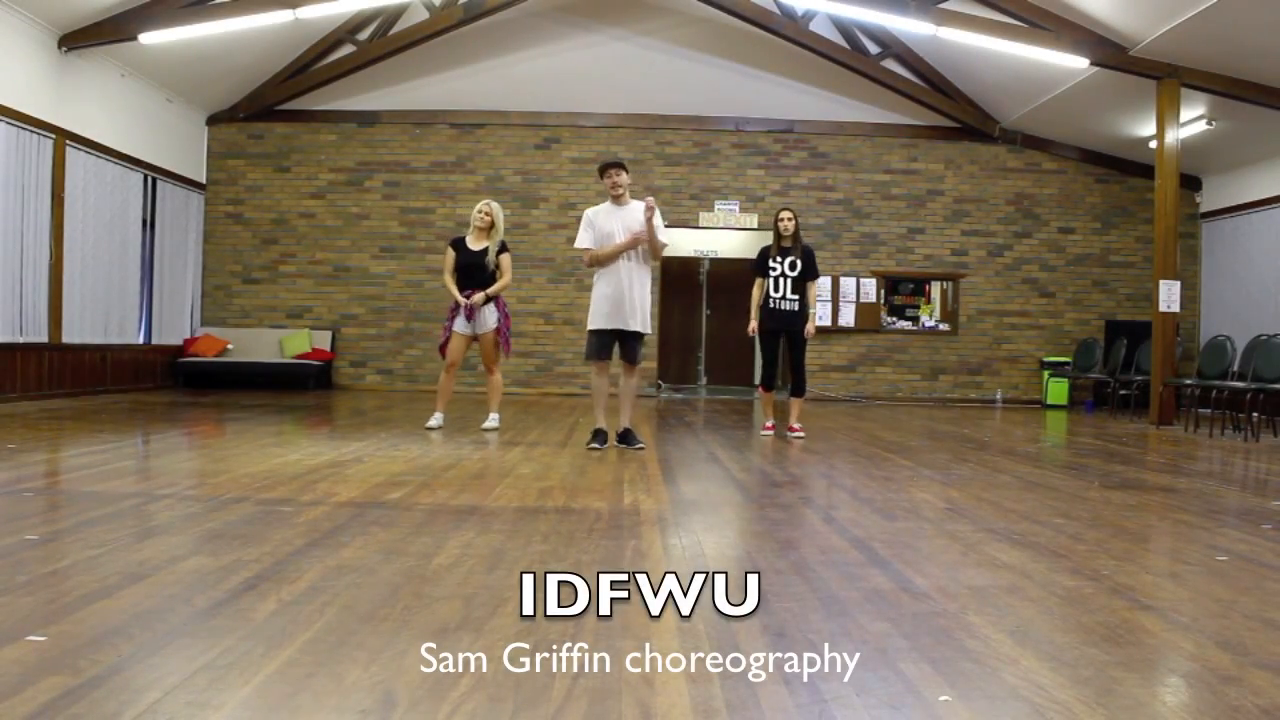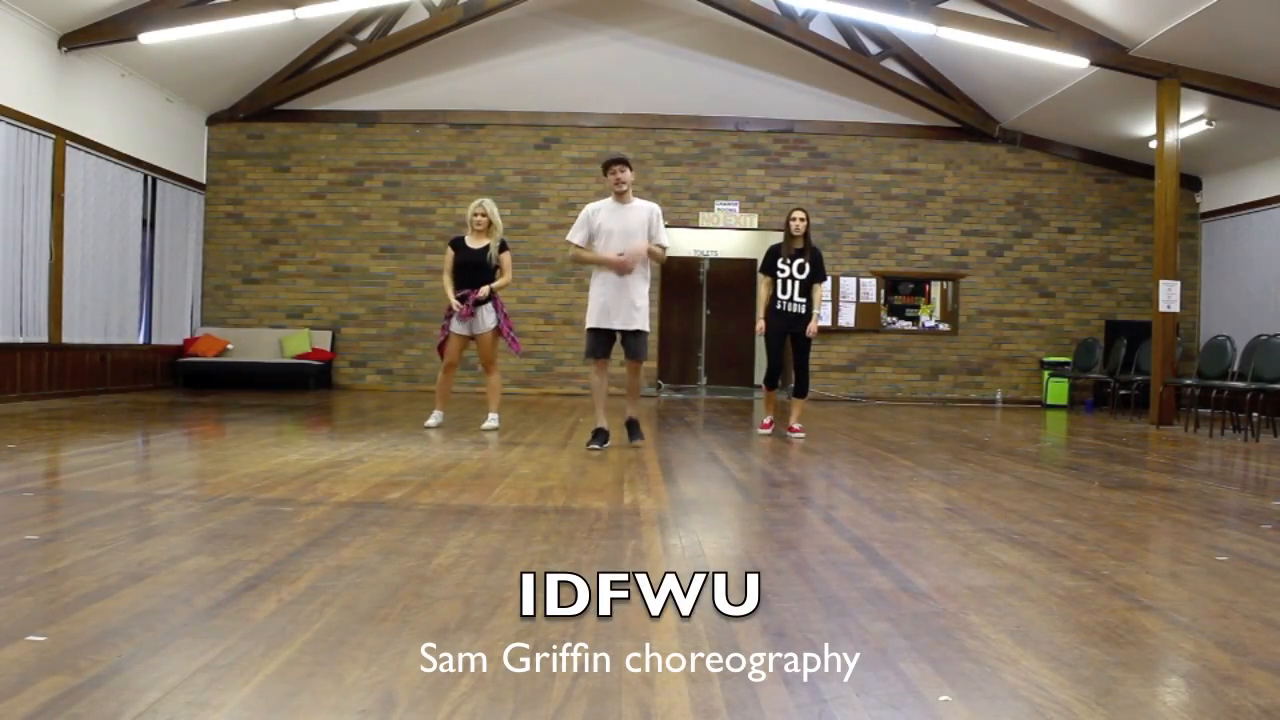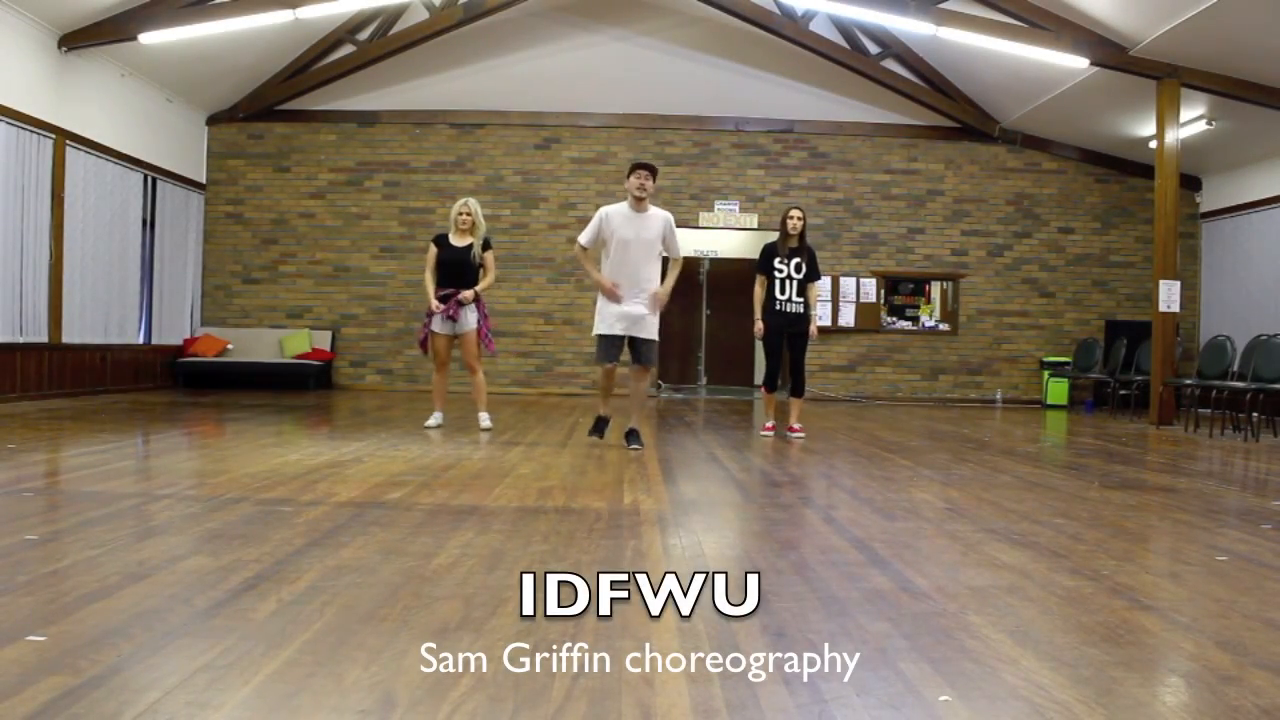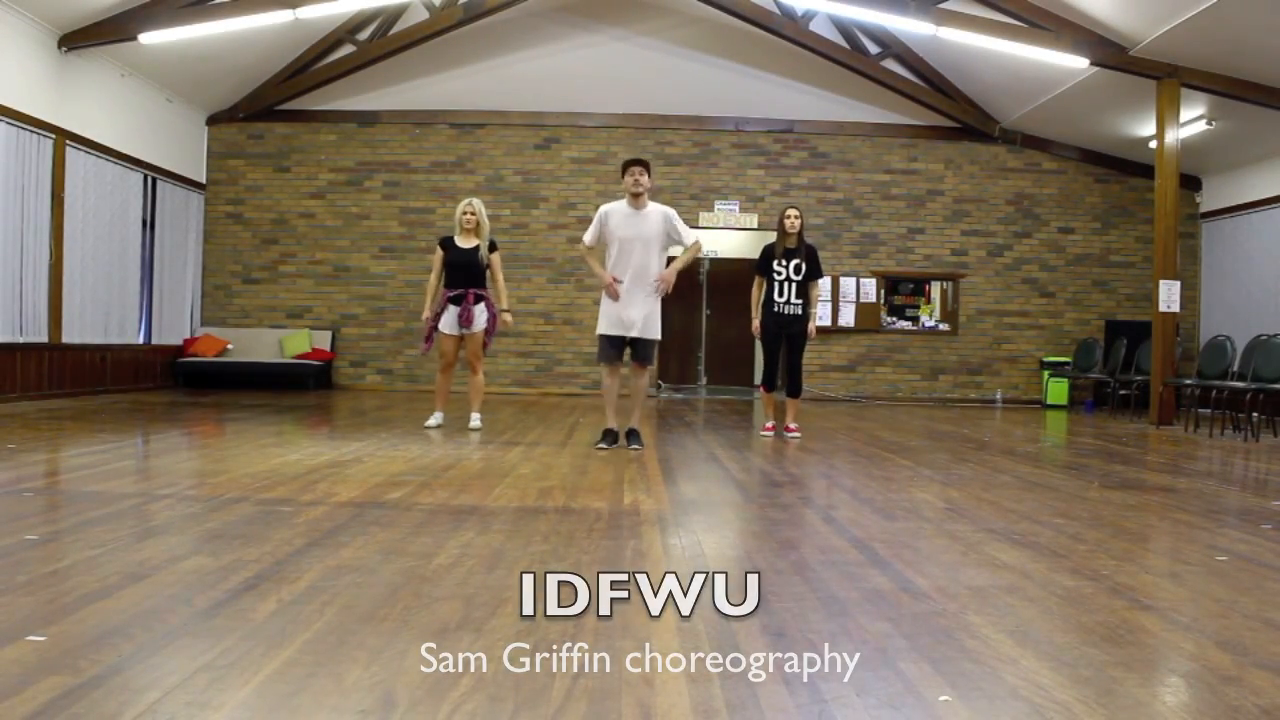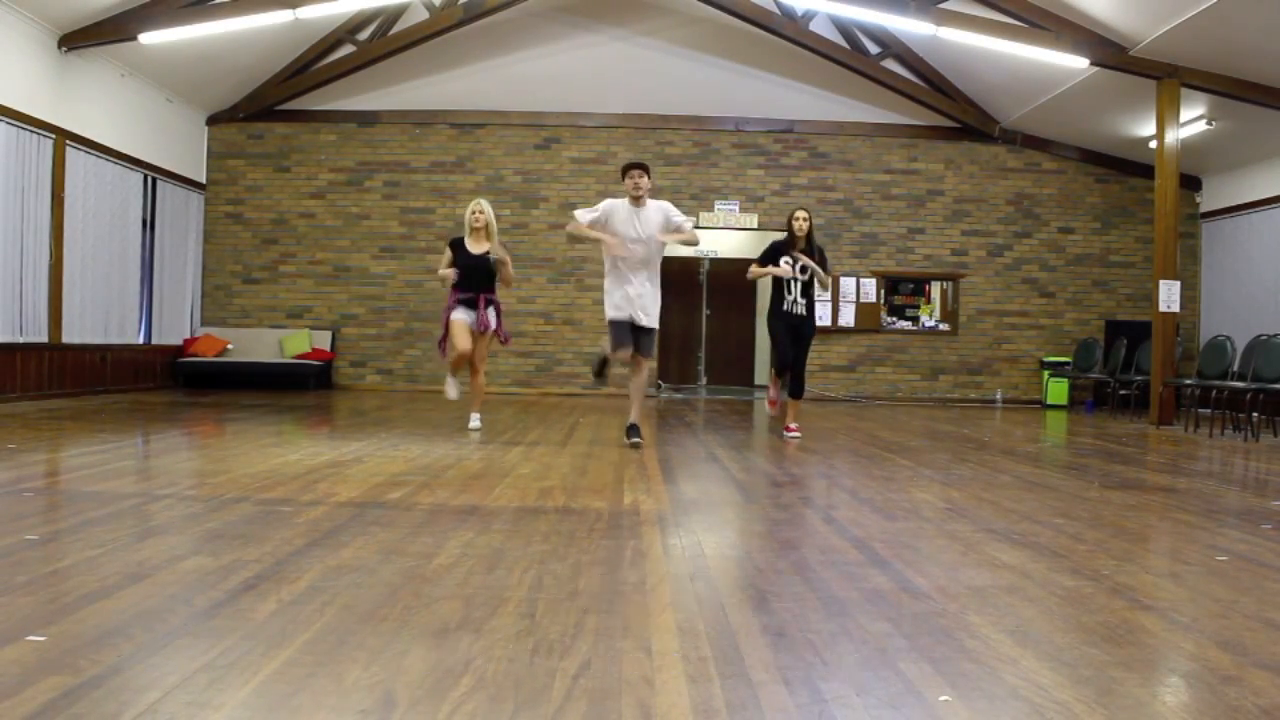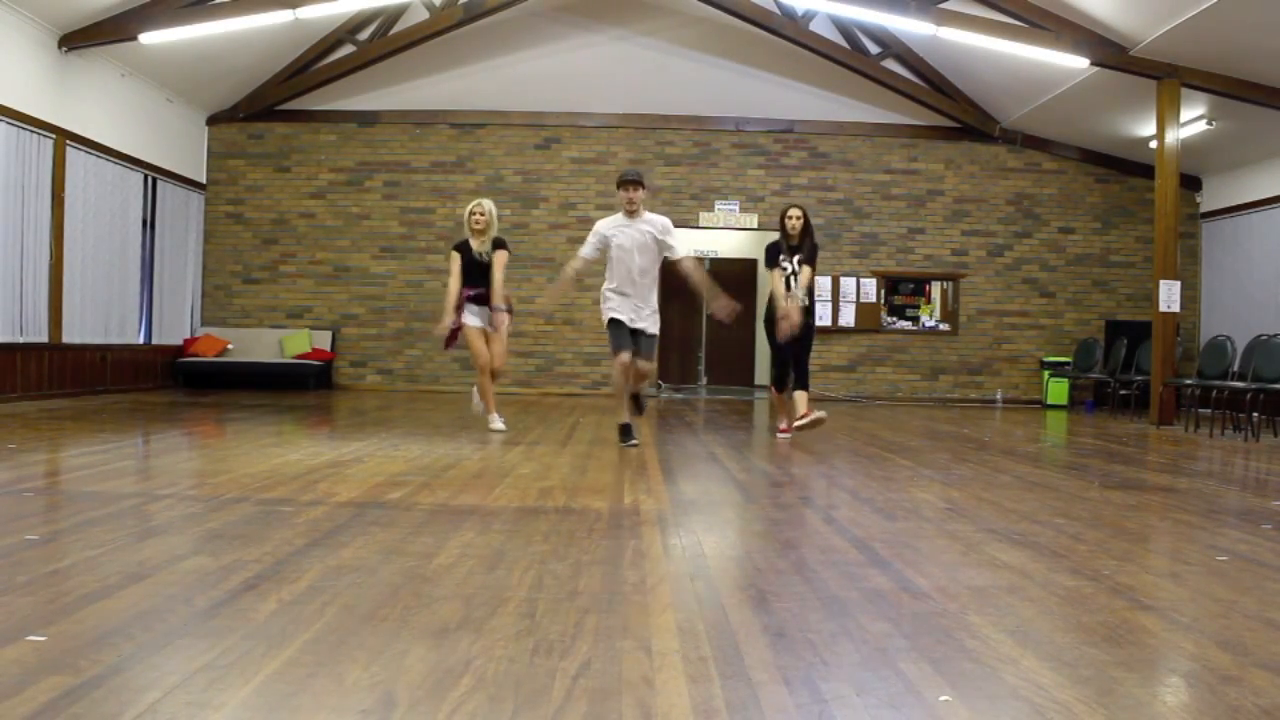
dt=0.4s
person 1, frame 1
left shoulder: (648, 210)
right shoulder: (592, 215)
left elbow: (658, 255)
right elbow: (589, 259)
left wrist: (649, 225)
right wrist: (624, 246)
left hip: (636, 302)
right hip: (604, 302)
left knee: (630, 365)
right knee: (600, 363)
left ankle: (625, 430)
right ankle: (600, 428)
person 1, frame 2
left shoulder: (650, 210)
right shoulder: (593, 211)
left elbow: (662, 254)
right elbow: (574, 252)
left wrist: (645, 249)
right wrist: (606, 259)
left hip: (635, 300)
right hip: (603, 299)
left knee: (635, 361)
right knee: (598, 362)
left ankle: (632, 417)
right ankle: (601, 427)
person 1, frame 3
left shoulder: (664, 219)
right shoulder: (607, 214)
left elbow: (676, 259)
right elbow: (580, 249)
left wrist: (666, 287)
right wrist: (600, 280)
left hip: (646, 307)
right hip: (612, 306)
left knee: (642, 368)
right knee: (607, 365)
left ankle: (633, 428)
right ankle: (603, 412)
person 1, frame 4
left shoulder: (665, 215)
right shoulder: (607, 212)
left elbow: (694, 245)
right elbow: (586, 248)
left wrist: (673, 269)
right wrist: (603, 275)
left hip: (647, 306)
right hip: (615, 305)
left knee: (641, 366)
right knee: (611, 365)
left ankle: (633, 428)
right ankle: (610, 429)
person 1, frame 5
left shoulder: (663, 209)
right shoulder: (610, 208)
left elbow: (694, 237)
right elbow: (572, 228)
left wrist: (674, 236)
right wrist: (603, 237)
left hip: (648, 296)
right hip: (620, 293)
left knee: (642, 360)
right knee: (622, 354)
left ankle: (633, 424)
right ankle: (608, 352)
person 1, frame 6
left shoulder: (660, 223)
right shoulder: (606, 226)
left elbow: (684, 261)
right elbow: (580, 260)
left wrist: (712, 296)
right wrist: (555, 292)
left hip: (646, 306)
right hip: (617, 304)
left knee: (645, 367)
right knee: (623, 359)
left ankle: (634, 389)
right ankle: (625, 422)
person 2, frame 1
left shoulder: (499, 246)
right shoulder: (457, 243)
left elbow: (506, 279)
right elbow: (447, 275)
left wrist: (485, 293)
right wrist: (458, 296)
left hip: (489, 309)
right hip: (462, 309)
left knee: (491, 365)
right knee: (450, 363)
left ankle: (494, 415)
right ankle: (438, 415)
person 2, frame 2
left shoulder: (498, 245)
right shoulder: (456, 243)
left elbow: (507, 277)
right elbow: (447, 275)
left wrist: (490, 287)
right wrist: (451, 298)
left hip: (486, 308)
right hip: (459, 308)
left knee: (489, 365)
right knee: (448, 364)
left ankle: (493, 415)
right ankle: (438, 413)
person 2, frame 3
left shoulder: (482, 243)
right shoulder: (439, 241)
left elbow: (490, 276)
right elbow: (429, 272)
left wrist: (474, 291)
right wrist: (432, 298)
left hip: (469, 307)
right hip: (442, 306)
left knee: (473, 364)
right knee: (440, 364)
left ankle: (484, 414)
right ankle: (437, 413)
person 2, frame 4
left shoulder: (488, 245)
right shoulder: (446, 243)
left elbow: (498, 278)
right elbow: (435, 276)
left wrist: (505, 308)
right wrist: (427, 306)
left hip: (477, 307)
right hip: (450, 306)
left knee: (475, 365)
right knee: (446, 364)
left ankle: (475, 415)
right ankle: (438, 413)
person 2, frame 5
left shoulder: (497, 249)
right shoulder: (455, 244)
left elbow: (508, 282)
right elbow: (442, 270)
left wrist: (504, 262)
right wrist: (445, 274)
left hip: (485, 309)
right hip: (460, 307)
left knee: (478, 366)
right knee: (463, 350)
left ankle: (475, 414)
right ankle: (452, 375)
person 2, frame 6
left shoulder: (498, 244)
right shoulder: (460, 246)
left elbow: (498, 277)
right elbow: (454, 279)
left wrist: (501, 308)
right wrist: (448, 314)
left hip: (495, 307)
right hip: (469, 307)
left knee: (497, 366)
right knee: (481, 363)
left ankle: (480, 389)
right ankle: (493, 415)
person 3, frame 1
left shoulder: (805, 252)
right shoulder: (766, 253)
left elbow: (811, 287)
right elbow: (758, 287)
left wrist: (811, 318)
right wrist: (753, 318)
left hip: (797, 319)
right hip: (770, 318)
left knee: (797, 369)
right knee: (769, 369)
left ankle: (794, 422)
right ankle: (769, 420)
person 3, frame 2
left shoulder: (814, 254)
right shoulder: (775, 251)
left elbow: (817, 288)
right elbow: (764, 285)
left wrist: (814, 318)
right wrist: (760, 317)
left hip: (802, 320)
right hip: (776, 318)
left knee: (801, 370)
right knee: (774, 367)
left ankle: (794, 422)
right ankle: (768, 416)
person 3, frame 3
left shoulder: (808, 253)
right shoulder: (770, 250)
left elbow: (811, 287)
right elbow: (759, 285)
left wrist: (813, 319)
right wrist: (758, 318)
left hip: (799, 319)
right hip: (773, 318)
left knee: (797, 369)
right knee: (772, 369)
left ankle: (794, 423)
right ankle: (769, 420)
person 3, frame 4
left shoulder: (809, 251)
right shoulder: (770, 251)
left elbow: (813, 287)
right elbow: (758, 284)
left wrist: (813, 318)
right wrist: (755, 317)
left hip: (798, 320)
right hip: (772, 319)
left knee: (794, 369)
right knee: (770, 368)
left ankle: (790, 422)
right ankle: (769, 421)
person 3, frame 5
left shoulder: (816, 252)
right shoulder: (777, 247)
left elbow: (826, 286)
right elbow: (751, 272)
left wrist: (816, 268)
right wrist: (770, 270)
left hip: (804, 318)
right hip: (779, 316)
left knee: (798, 369)
right knee: (783, 360)
left ankle: (791, 421)
right ankle: (774, 392)
person 3, frame 6
left shoulder: (810, 248)
right shoulder: (774, 248)
left elbow: (806, 278)
right elbow: (776, 282)
left wrist: (796, 307)
right wrist: (784, 311)
left hip: (803, 318)
right hip: (779, 317)
left knee: (800, 366)
right knee: (780, 368)
left ankle: (802, 414)
right ankle: (783, 421)
